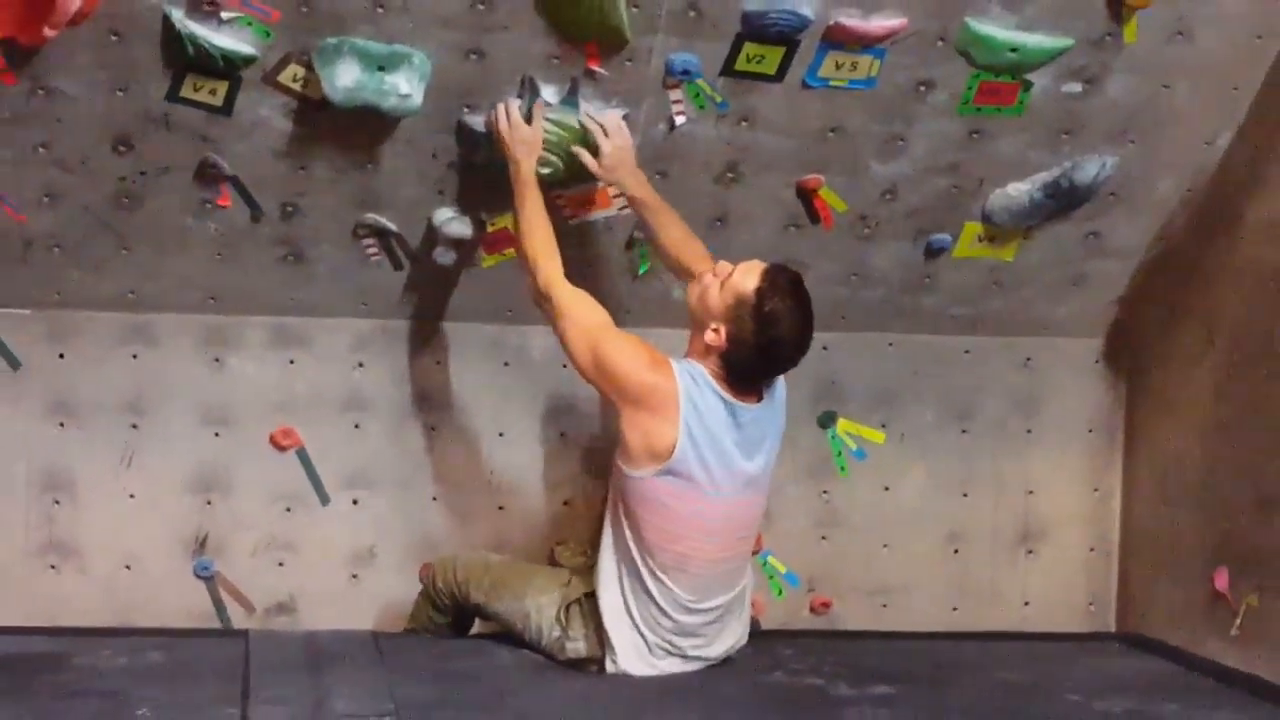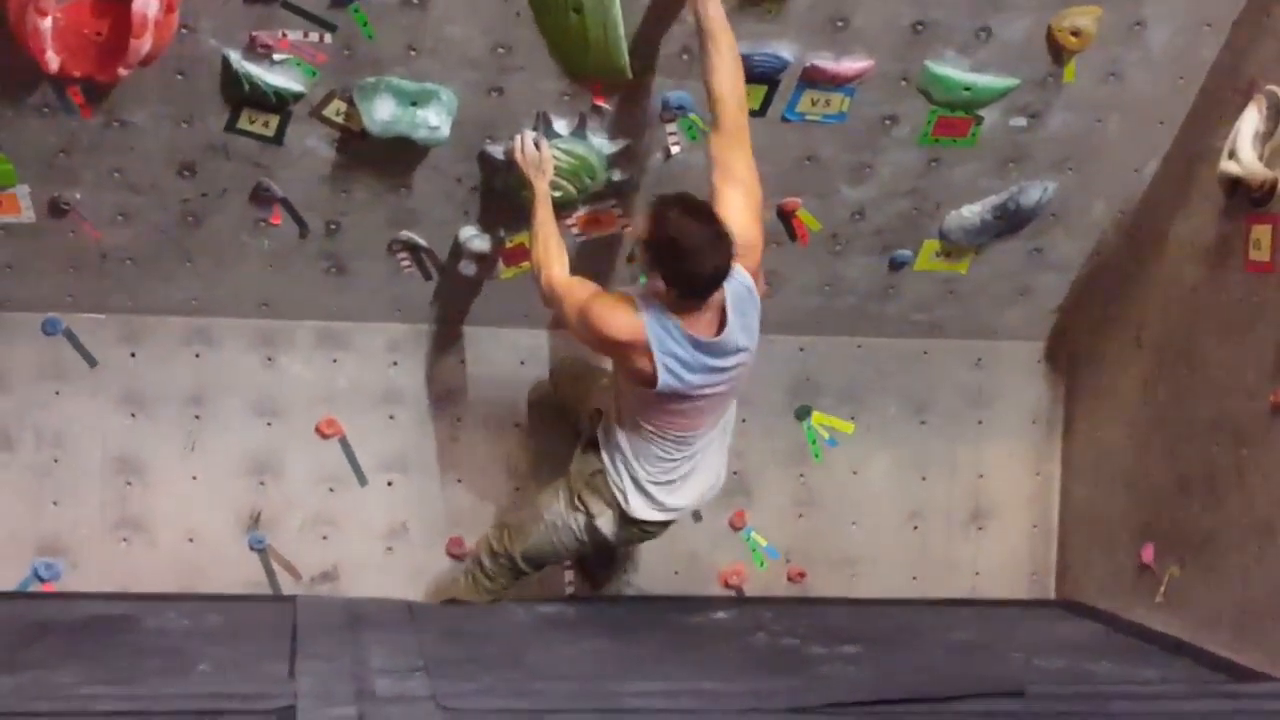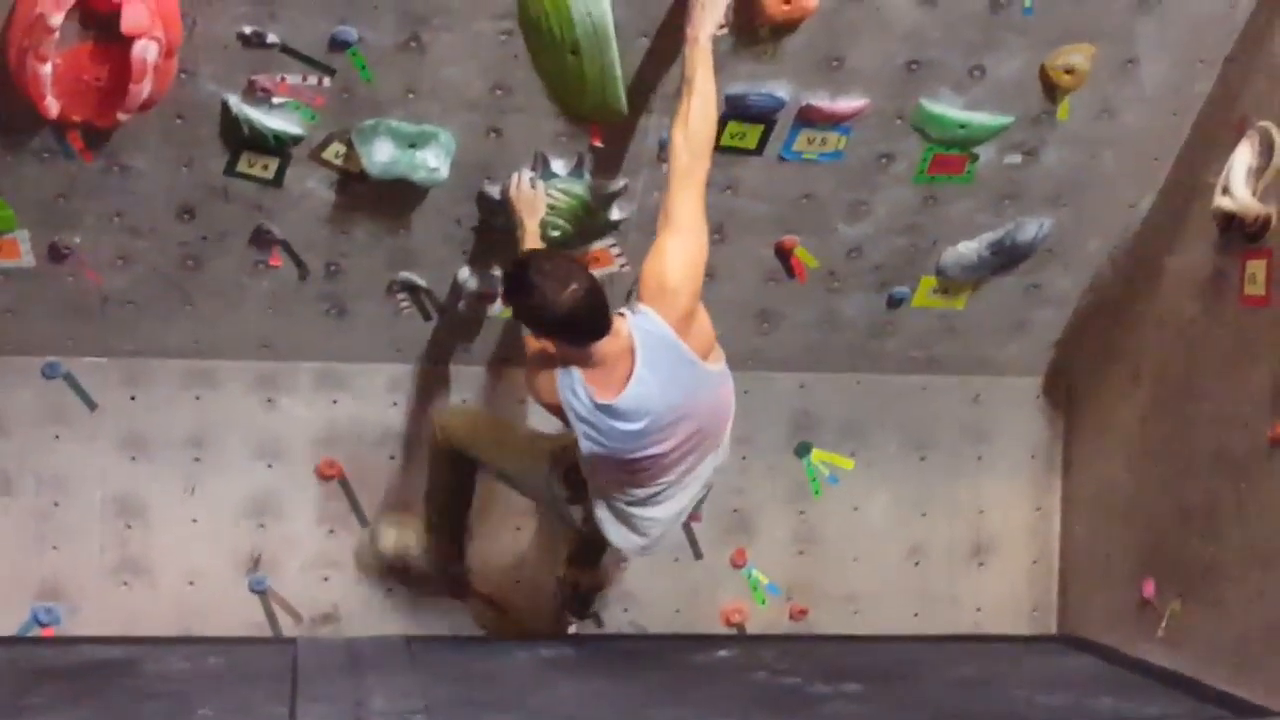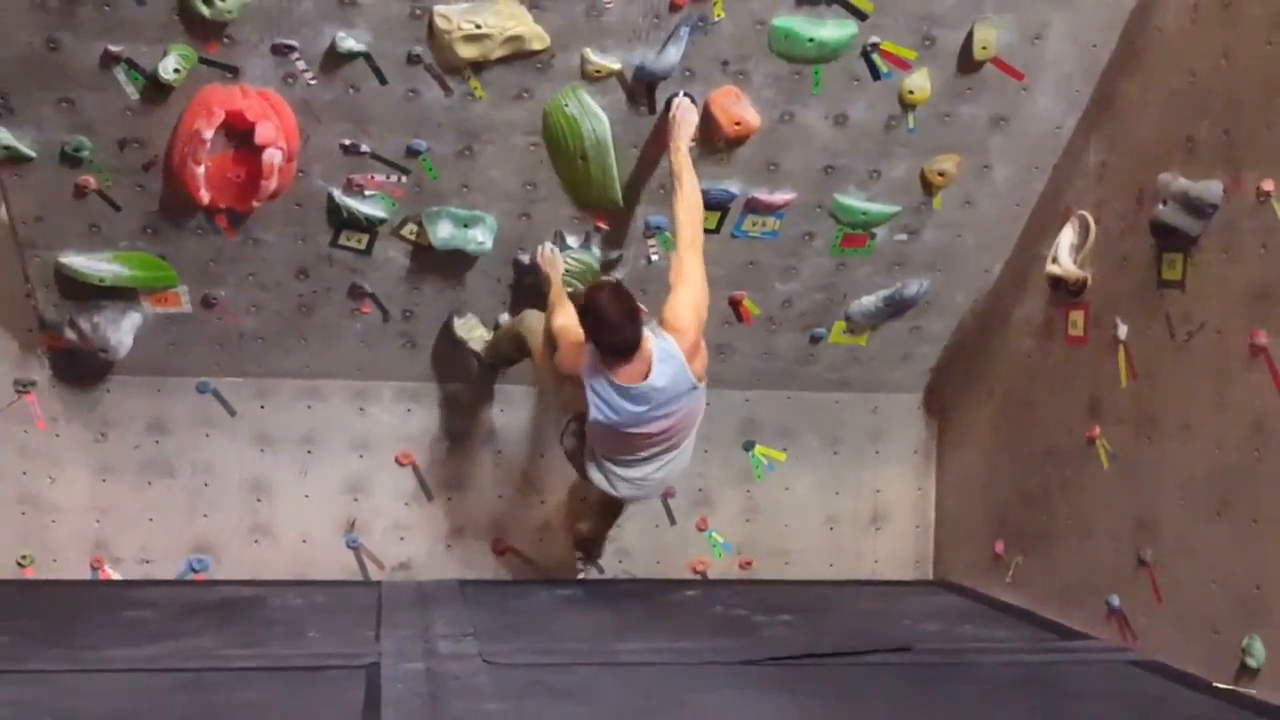
dt=0.7s
person 1, frame 1
left shoulder: (657, 390)
right shoulder: (768, 386)
left elbow: (549, 285)
right elbow: (696, 267)
right wrist: (630, 178)
left hip: (635, 650)
right hip: (721, 638)
left knee: (446, 579)
person 1, frame 2
left shoulder: (629, 331)
right shoulder: (742, 265)
left elbow: (552, 281)
right elbow: (730, 125)
left wrist: (539, 187)
left hip: (632, 499)
right hip: (688, 476)
left knee: (495, 560)
right knee: (567, 377)
right ankle: (600, 555)
person 1, frame 3
left shoulder: (553, 386)
right shoulder: (672, 311)
left elbow: (538, 329)
right elbow: (689, 167)
left wrist: (529, 223)
left hip: (622, 518)
right hip: (685, 496)
left knee: (451, 423)
left ankle: (443, 549)
right ankle: (585, 571)
person 1, frame 4
left shoulder: (582, 367)
right shoulder: (683, 345)
left elbow: (561, 320)
left wrist: (555, 276)
left hip: (603, 474)
right hip: (658, 475)
left knee: (531, 324)
left ankle: (491, 353)
right ankle: (591, 531)
